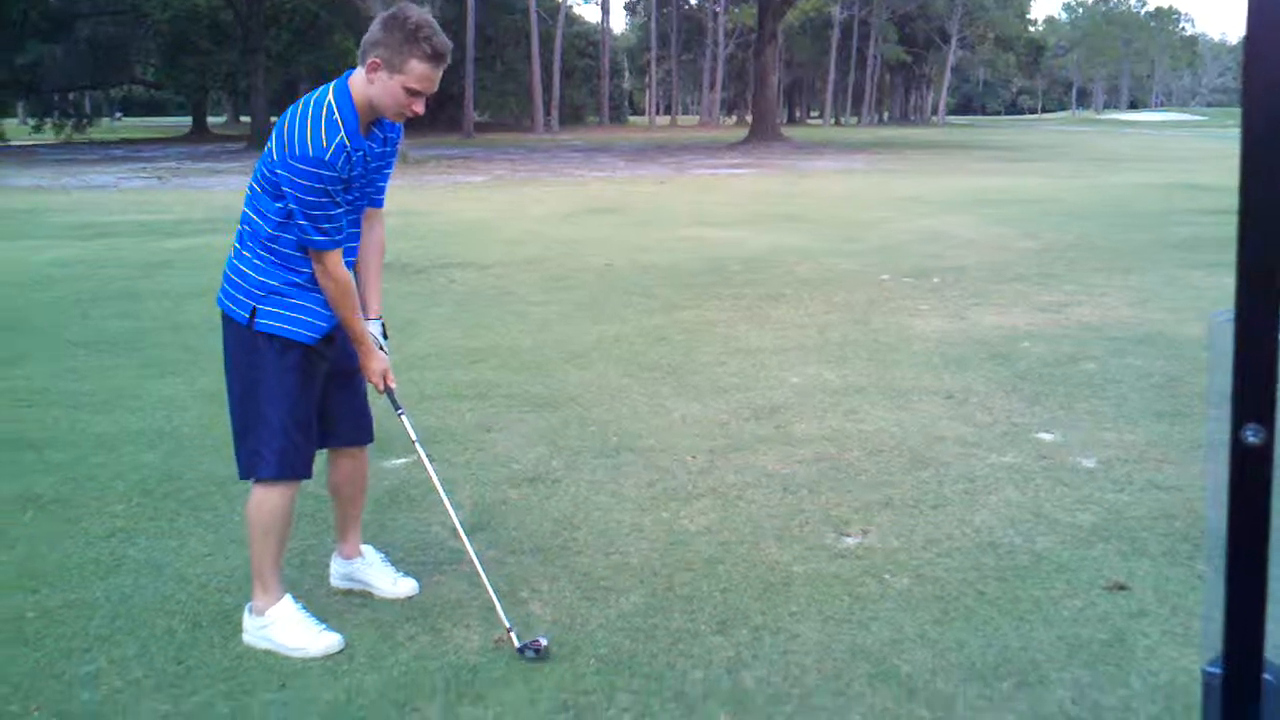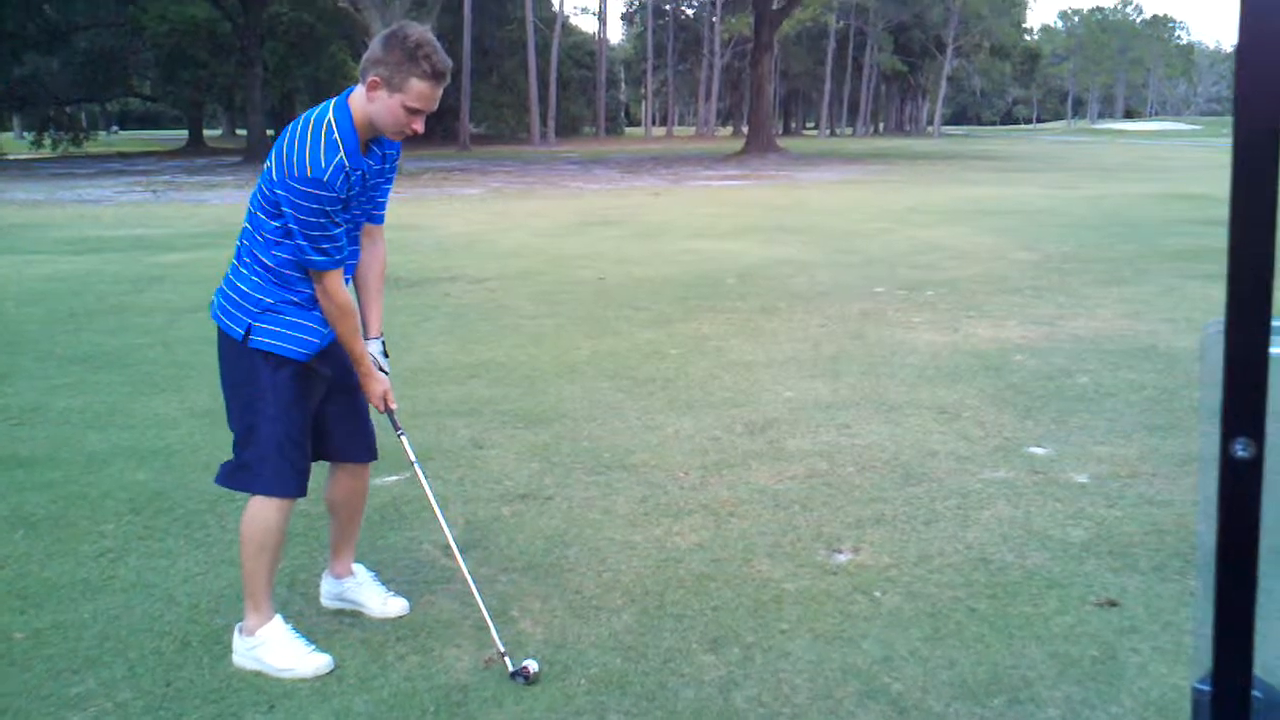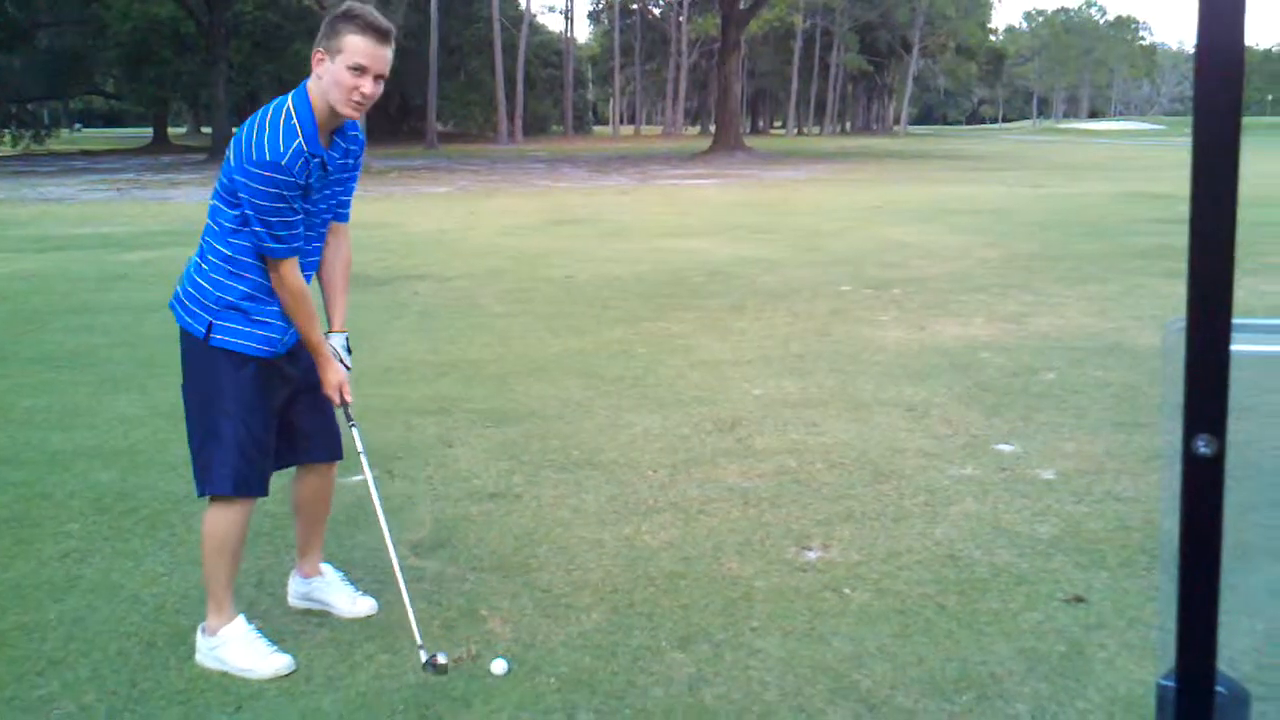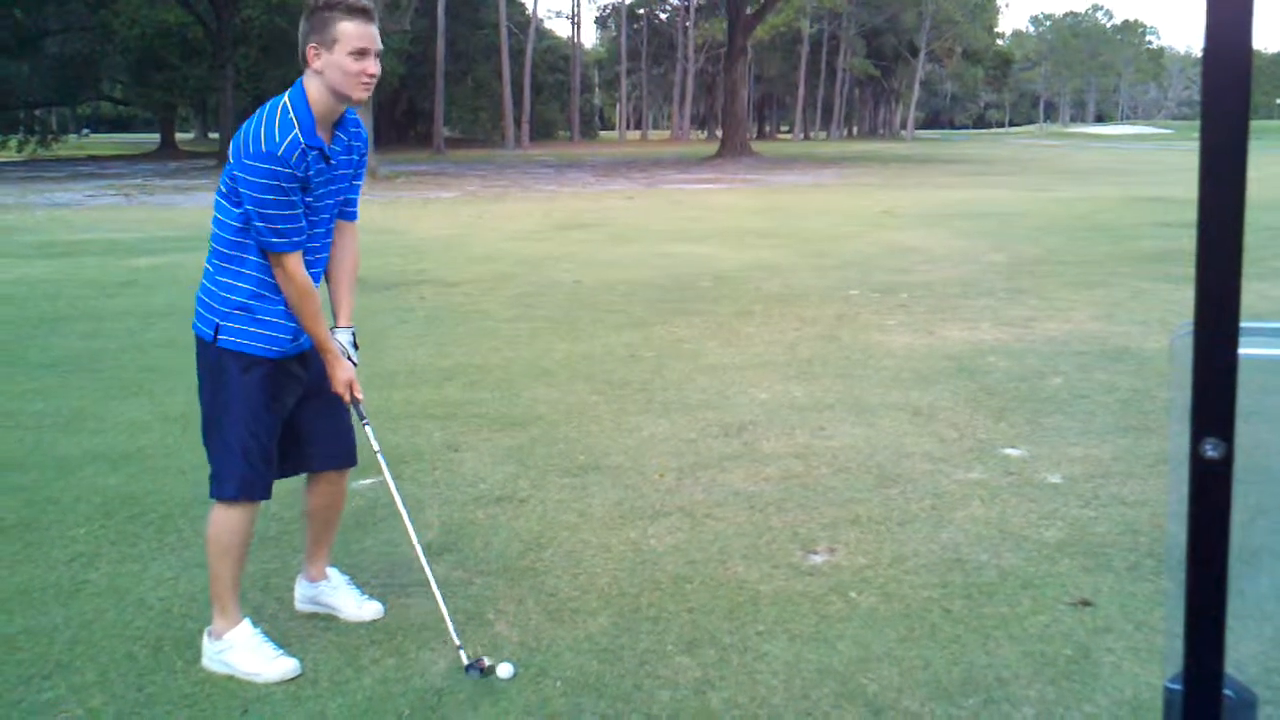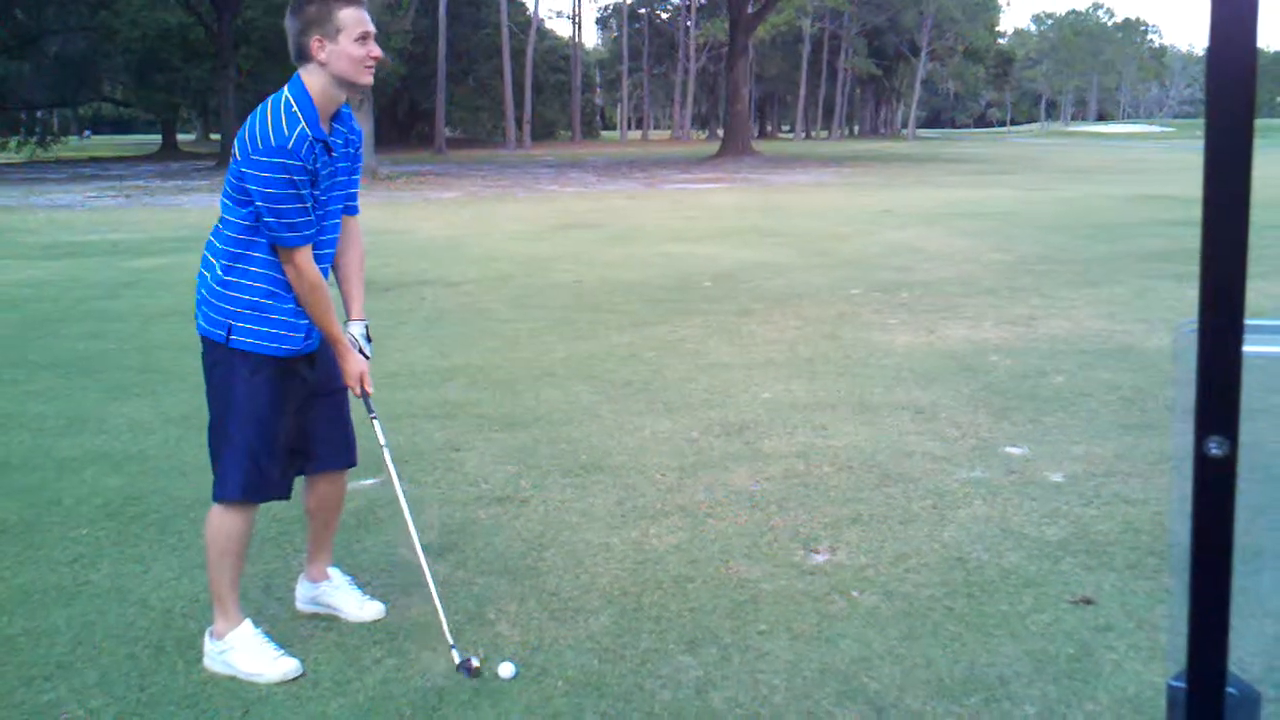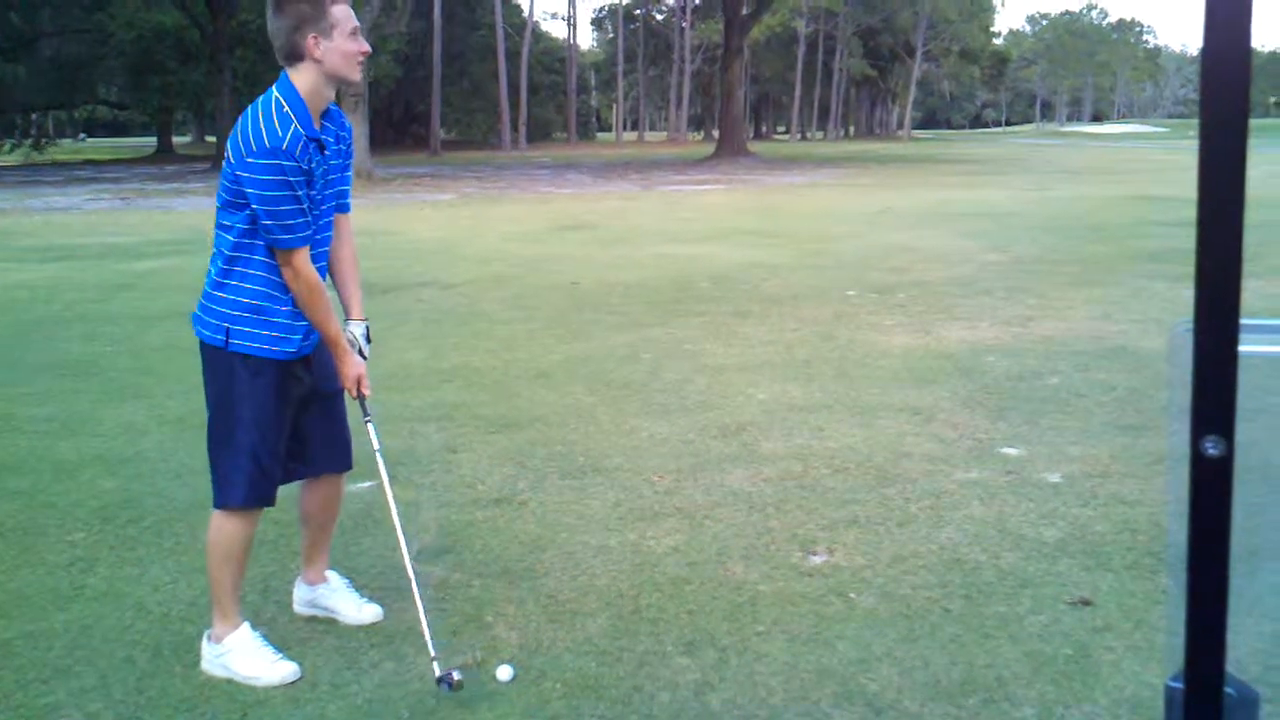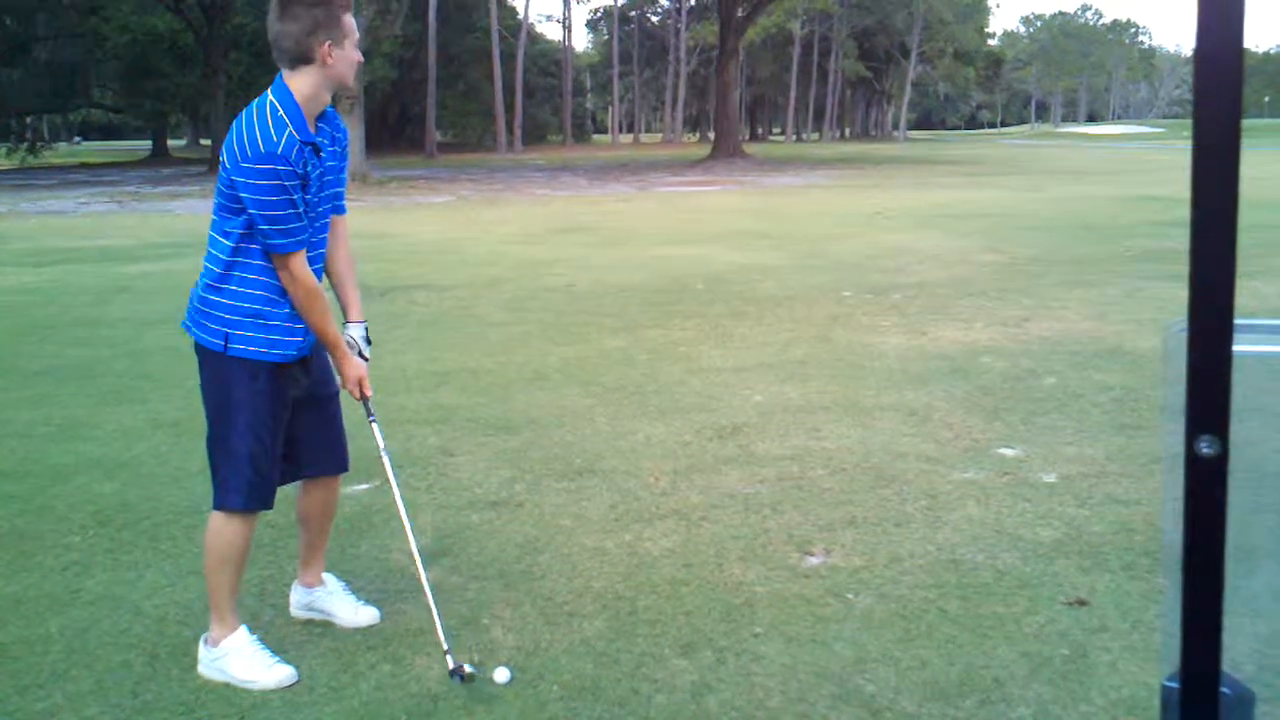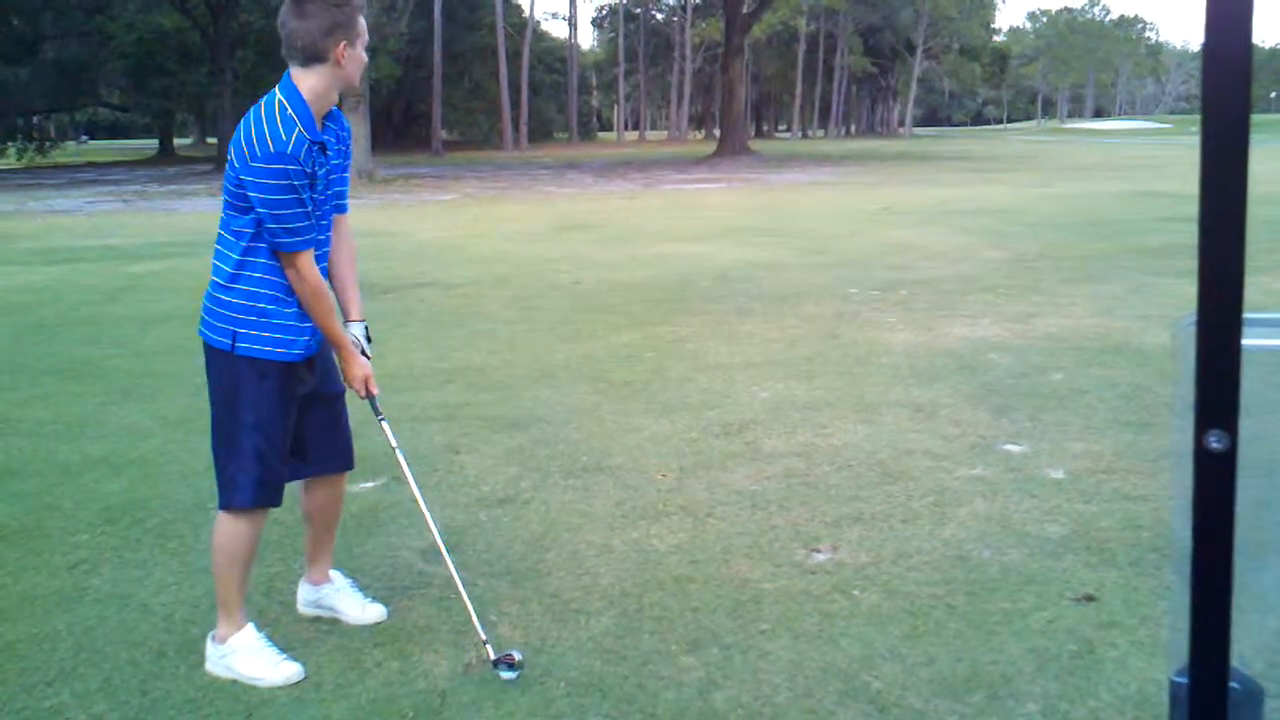
dt=0.5s
person 1, frame 1
left shoulder: (384, 126)
right shoulder: (314, 141)
right elbow: (327, 263)
left wrist: (374, 322)
right wrist: (364, 347)
left hip: (327, 310)
right hip: (272, 310)
left knee: (350, 437)
right knee: (281, 461)
left ankle: (351, 556)
right ankle: (266, 607)
person 1, frame 2
left shoulder: (382, 140)
right shoulder: (315, 159)
right elbow: (329, 283)
left wrist: (375, 340)
right wrist: (367, 369)
left hip: (323, 326)
right hip: (267, 328)
left knee: (353, 452)
right knee: (277, 478)
left ankle: (341, 574)
right ankle: (256, 628)
person 1, frame 3
left shoulder: (348, 138)
right shoulder: (272, 148)
right elbow: (284, 272)
left wrist: (337, 335)
right wrist: (324, 360)
left hip: (286, 326)
right hip: (230, 327)
left knee: (319, 452)
right knee: (236, 479)
left ankle: (309, 575)
right ankle: (219, 628)
person 1, frame 4
left shoulder: (352, 135)
right shoulder: (271, 143)
right elbow: (286, 267)
left wrist: (345, 333)
right wrist: (331, 355)
left hip: (303, 332)
right hip: (244, 333)
left knee: (332, 460)
right knee: (241, 483)
left ankle: (316, 578)
right ankle: (225, 631)
person 1, frame 5
left shoulder: (346, 130)
right shoulder: (276, 138)
right elbow: (297, 262)
left wrist: (357, 325)
right wrist: (341, 346)
left hip: (309, 331)
right hip: (250, 332)
left knee: (332, 459)
right knee: (242, 483)
left ankle: (317, 579)
right ankle: (226, 632)
person 1, frame 6
left shoulder: (336, 126)
right shoulder: (269, 138)
right elbow: (296, 264)
left wrist: (357, 324)
right wrist: (340, 349)
left hip: (306, 333)
right hip: (250, 337)
left knee: (328, 463)
right knee: (242, 490)
left ankle: (314, 582)
right ankle: (224, 635)
person 1, frame 7
left shoulder: (330, 129)
right shoulder: (264, 143)
right elbow: (292, 269)
left wrist: (356, 327)
right wrist: (340, 352)
left hip: (300, 337)
right hip: (245, 340)
left knee: (323, 465)
right knee: (241, 493)
left ankle: (311, 585)
right ankle: (221, 639)
person 1, frame 8
left shoulder: (334, 127)
right shoulder: (272, 140)
right elbow: (300, 267)
left wrist: (357, 325)
right wrist: (345, 351)
left hip: (306, 335)
right hip: (254, 340)
left knee: (329, 463)
right knee: (249, 491)
left ankle: (318, 582)
right ankle: (229, 636)
